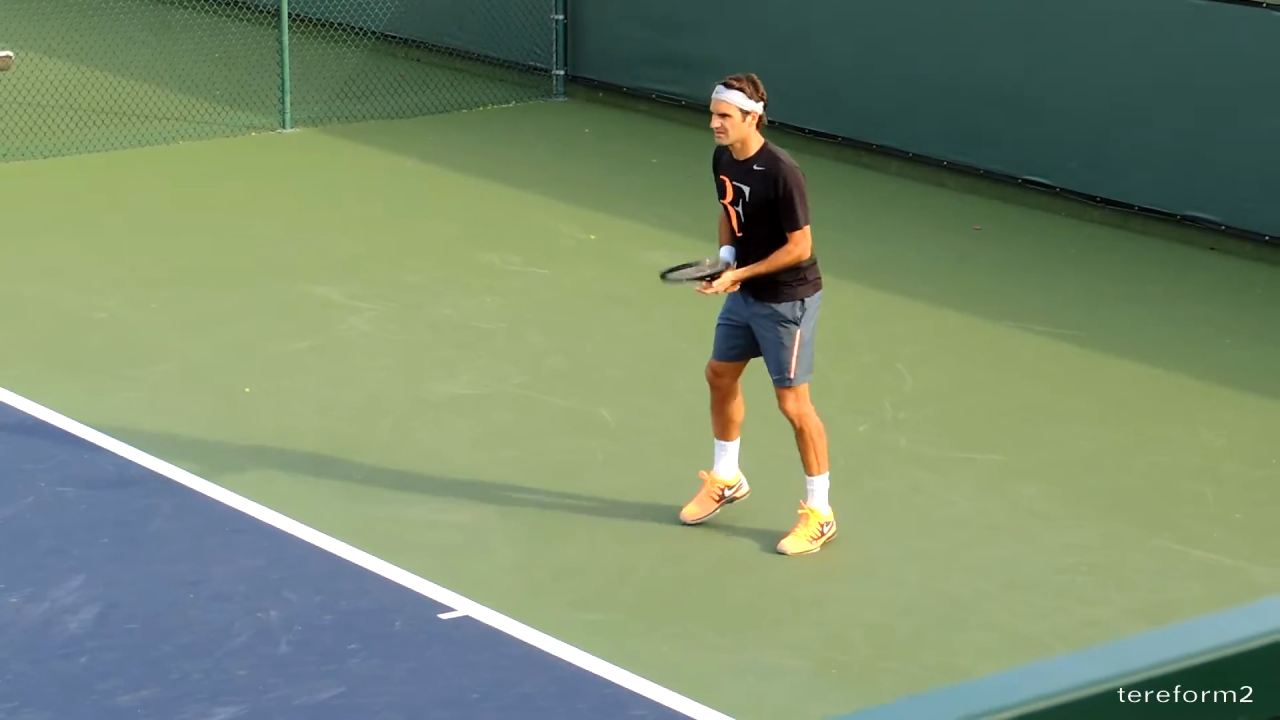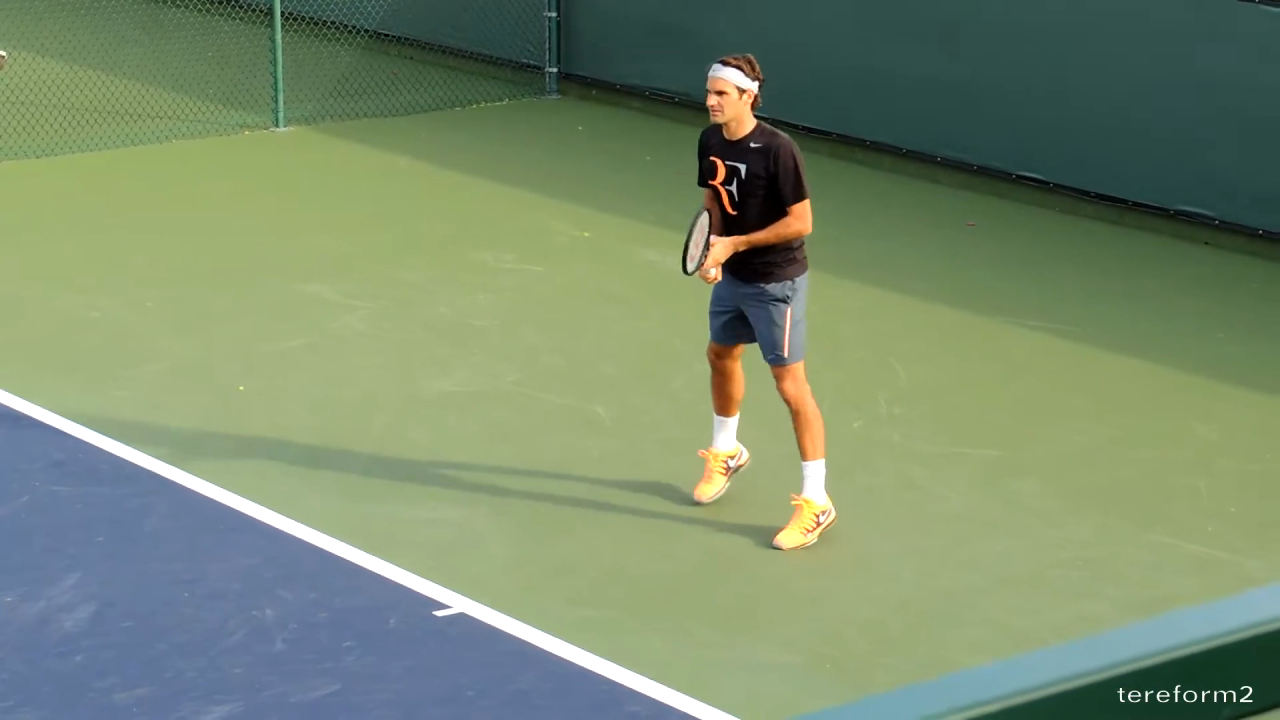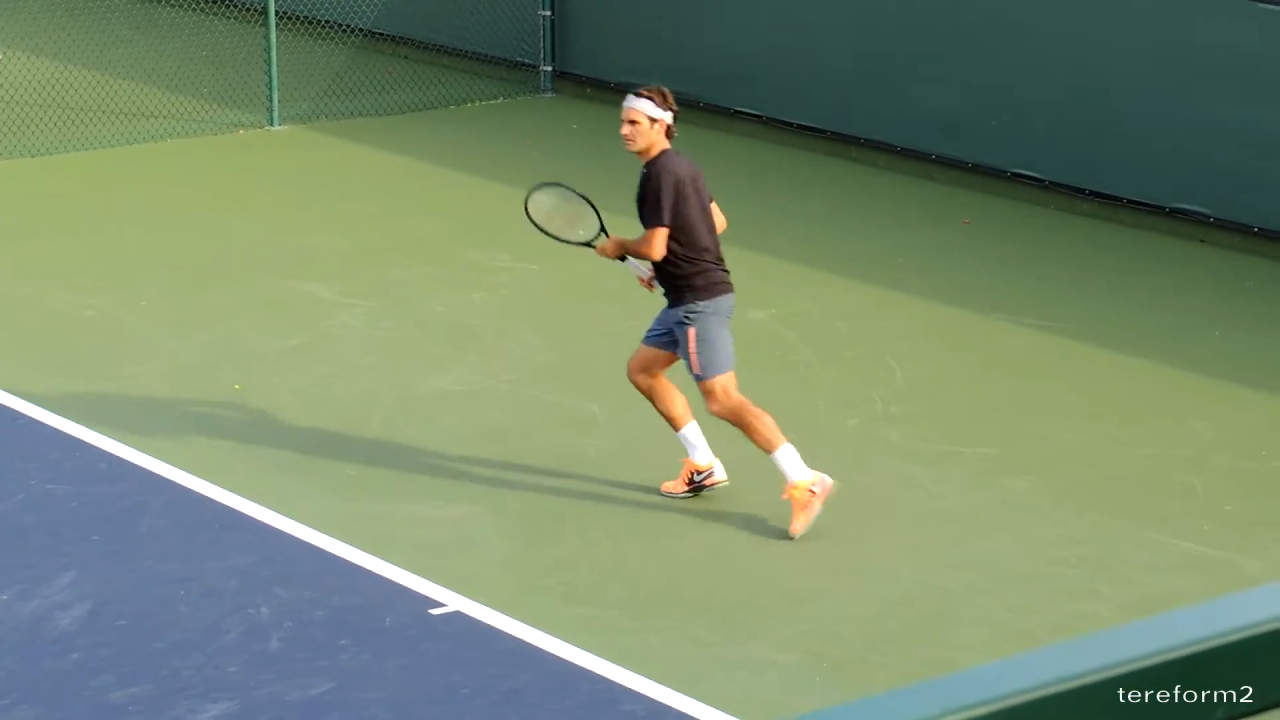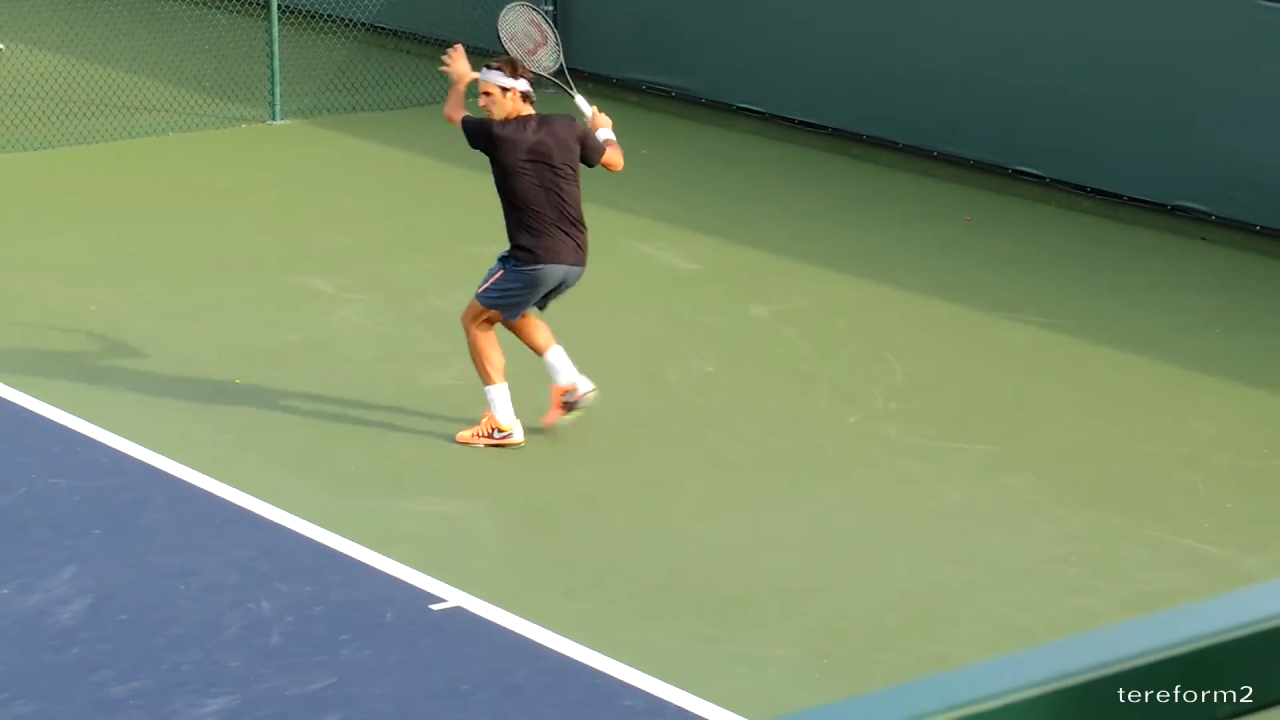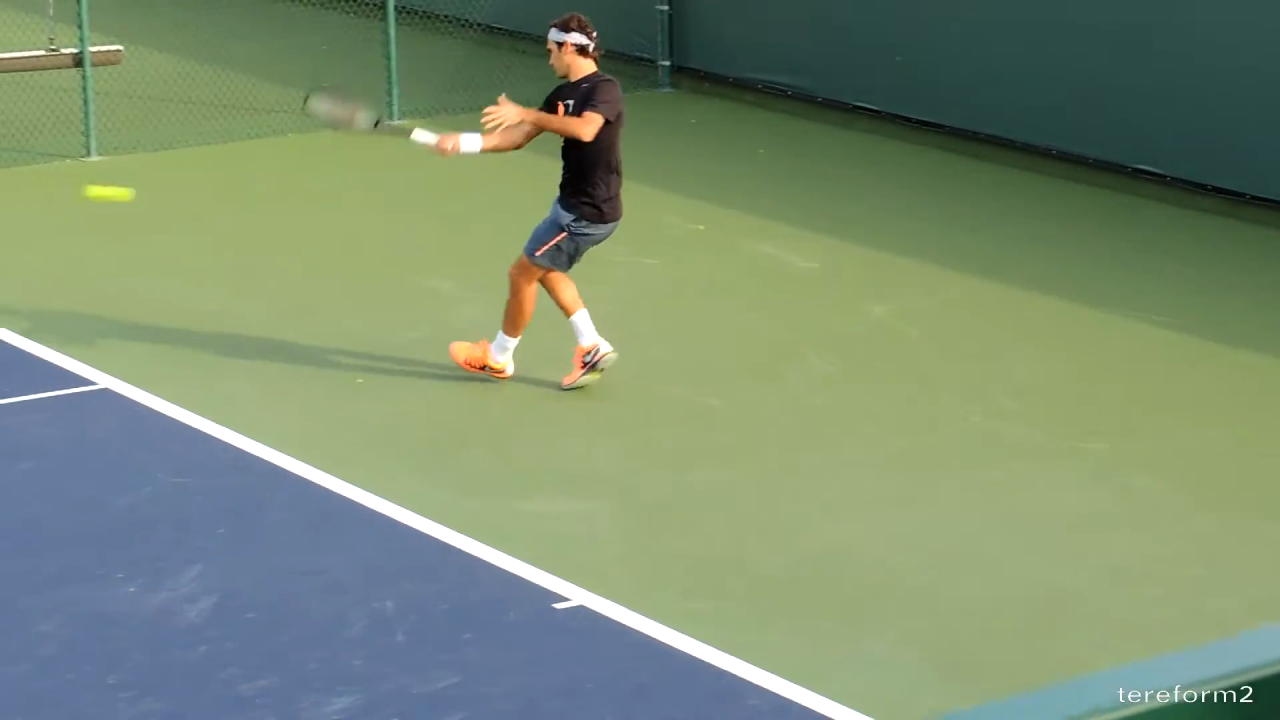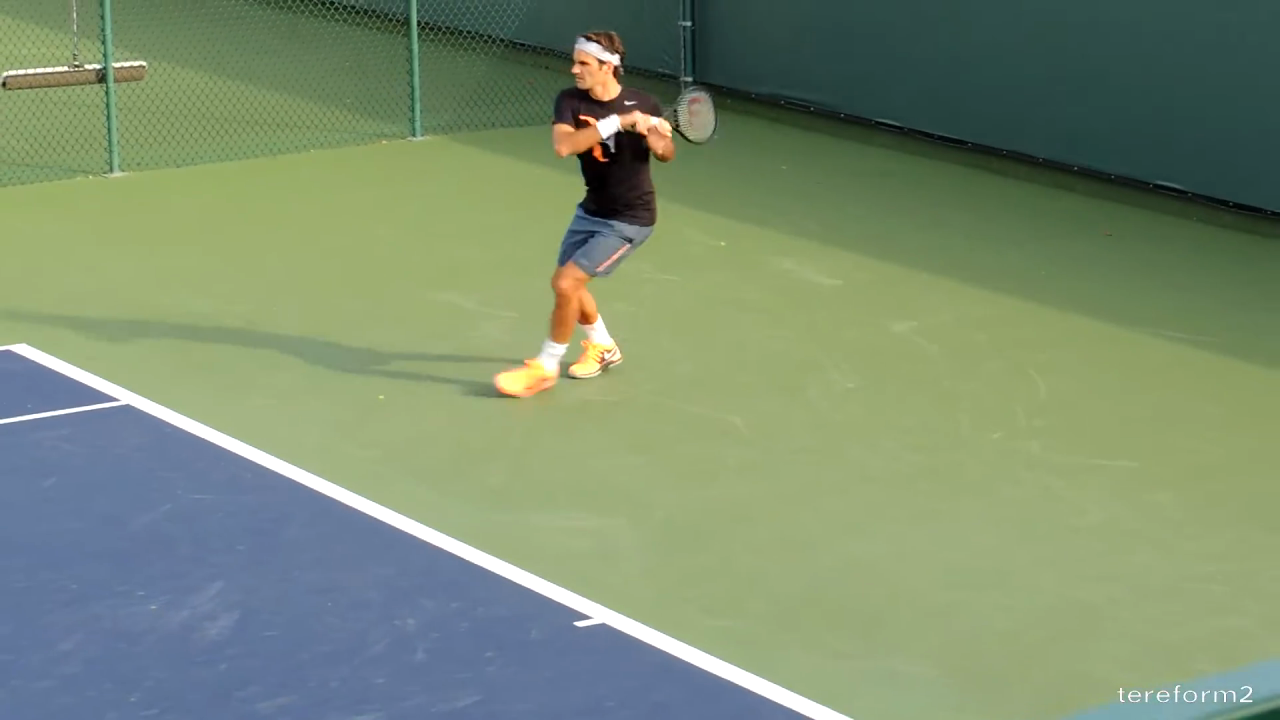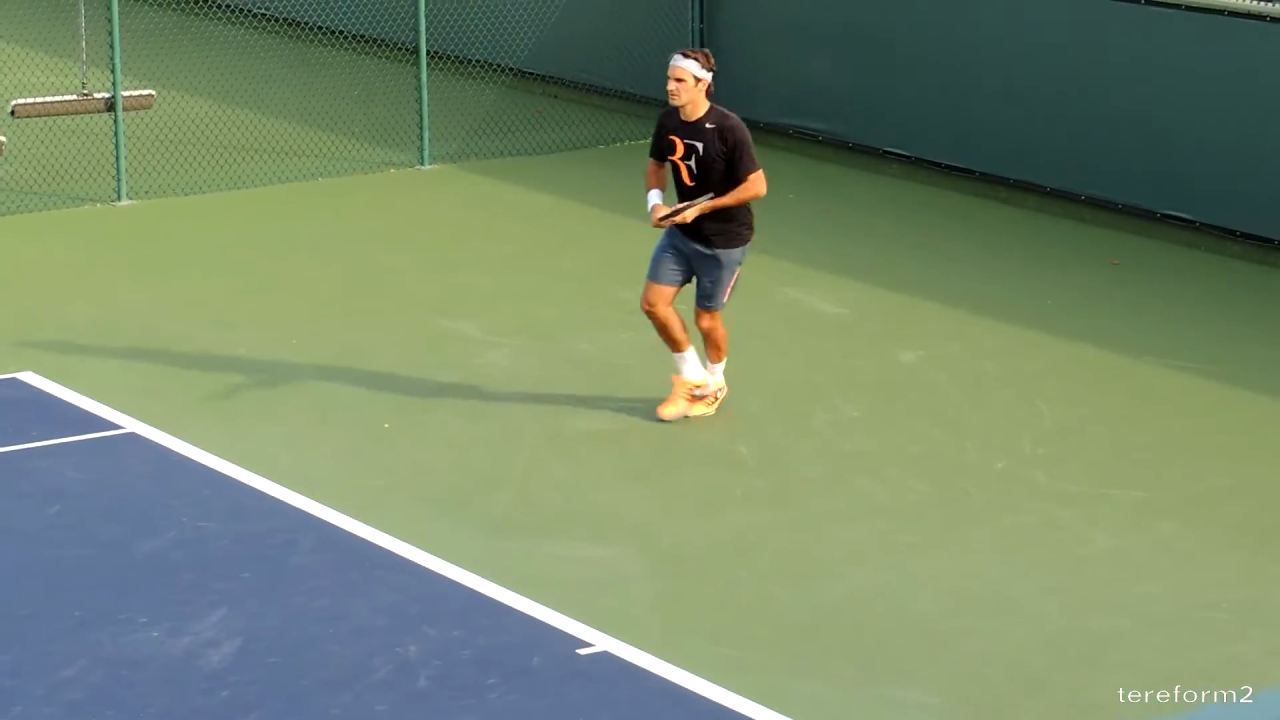
dt=0.4s
person 1, frame 1
left shoulder: (781, 171)
right shoulder: (723, 157)
left elbow: (800, 247)
left wrist: (740, 274)
right wrist: (725, 257)
left hip: (789, 299)
right hip: (746, 293)
left knee: (793, 403)
right knee: (719, 376)
left ankle: (819, 514)
right ankle: (725, 480)
person 1, frame 2
left shoulder: (779, 149)
right shoulder: (708, 140)
left elbow: (801, 223)
left wrist: (733, 245)
right wrist: (713, 254)
left hip: (777, 280)
right hip: (734, 276)
left knee: (791, 386)
right knee: (720, 357)
left ankle: (815, 502)
right ankle: (727, 450)
person 1, frame 3
left shoulder: (658, 173)
right shoulder: (679, 166)
left elbow: (653, 249)
right elbow: (717, 223)
left wrist: (616, 247)
left hip: (700, 300)
right hip: (685, 299)
left knee: (724, 399)
right knee: (641, 370)
left ankle: (808, 481)
right ankle: (703, 465)
person 1, frame 4
left shoulder: (497, 135)
right shoulder: (568, 128)
left elbow: (453, 112)
right elbow: (614, 162)
left wrist: (460, 78)
right wrist: (604, 130)
left hip: (533, 259)
right hip: (574, 255)
left knee: (476, 320)
right knee: (518, 315)
left ankle: (503, 423)
right ankle: (570, 384)
person 1, frame 5
left shoulder: (606, 88)
right shoulder: (563, 92)
left elbow: (584, 131)
right elbow: (519, 137)
left wrist: (528, 114)
right wrist: (468, 142)
left hip: (589, 214)
right hip: (572, 203)
left knee: (525, 274)
right knee: (548, 272)
left ankle: (497, 357)
right ankle: (592, 349)
person 1, frame 6
left shoulder: (642, 103)
right shoulder: (569, 101)
left elbow: (667, 154)
right elbow: (563, 143)
left wrist: (661, 142)
right wrist: (617, 124)
left hip: (629, 220)
right hip: (591, 209)
left knee: (567, 284)
right knee: (564, 283)
left ankle: (543, 370)
right ankle: (603, 347)
person 1, frame 7
left shoulder: (729, 128)
right shoulder: (666, 121)
left elbow: (758, 187)
right elbow: (654, 167)
left wrist: (701, 208)
right wrist: (654, 200)
left hip: (726, 239)
right hip: (680, 233)
left knee: (707, 320)
right knee: (654, 304)
left ankle: (713, 381)
right ankle: (691, 380)
